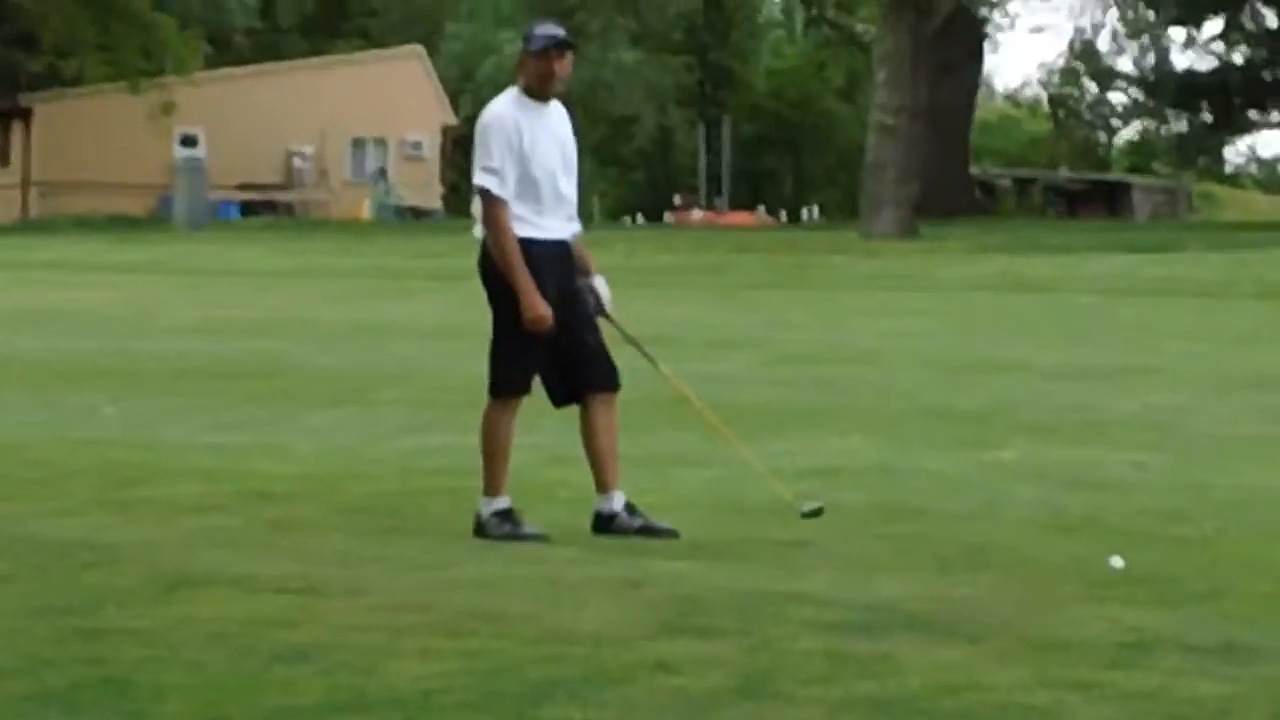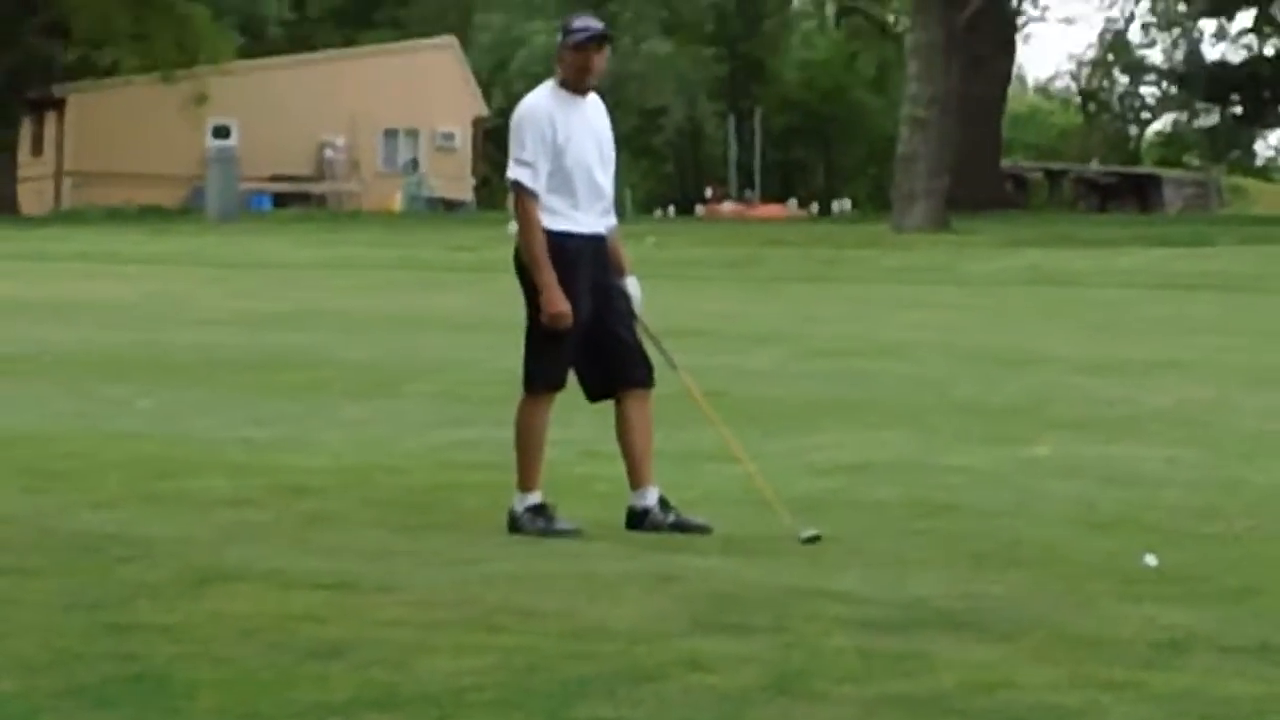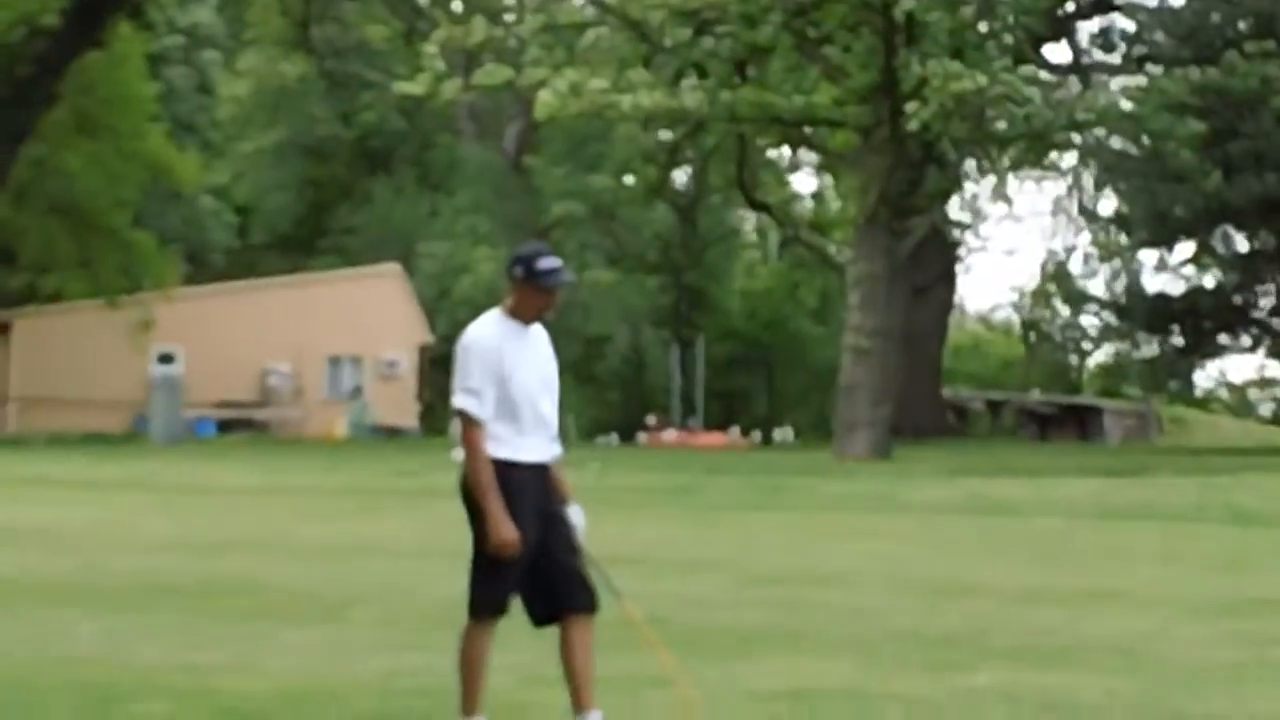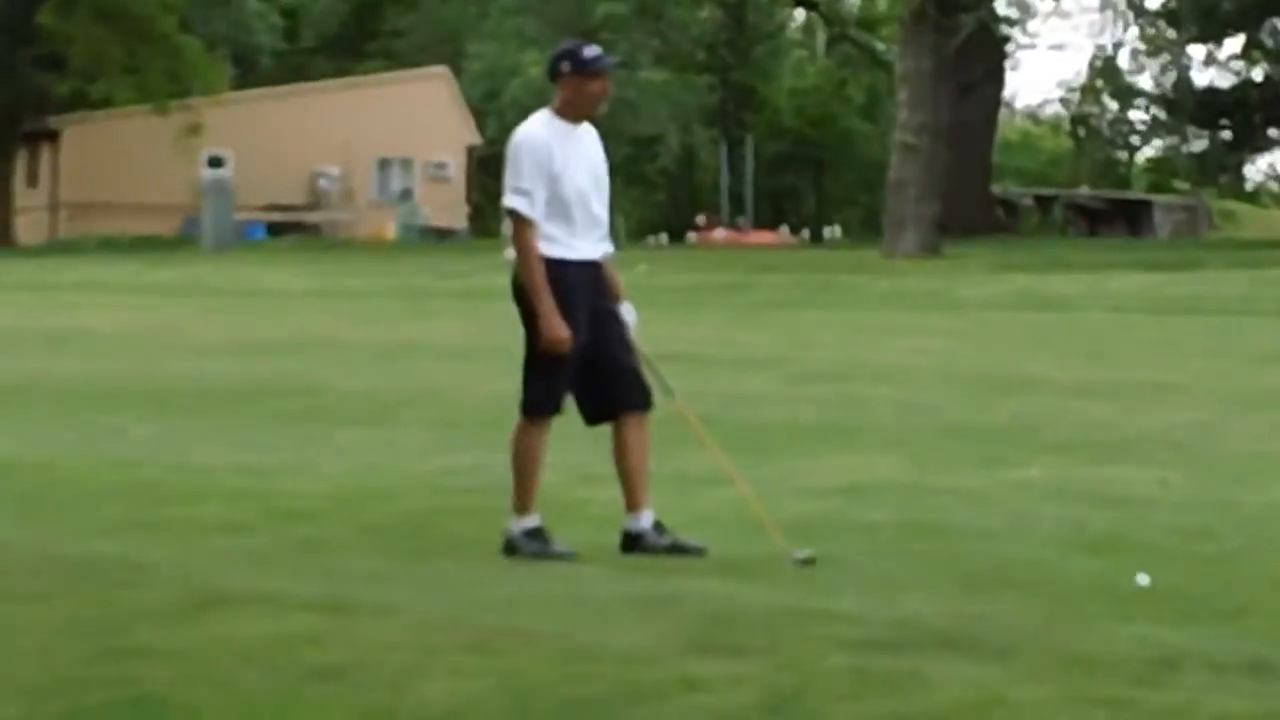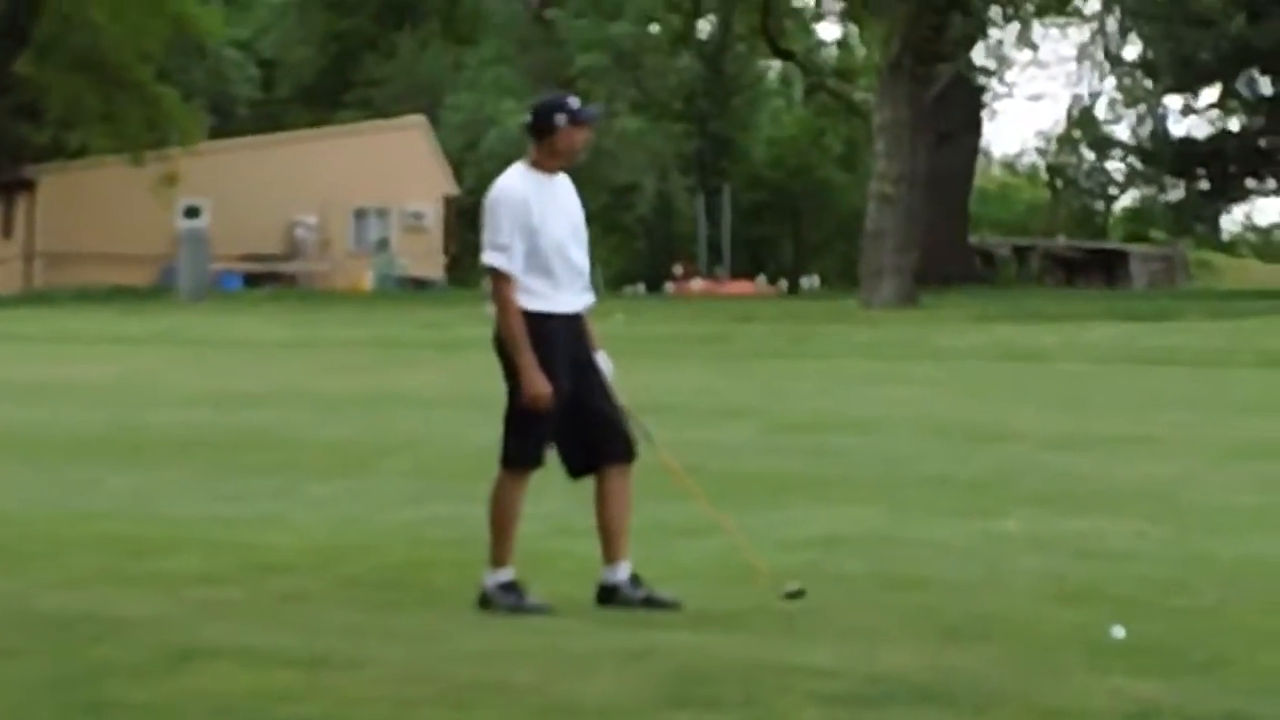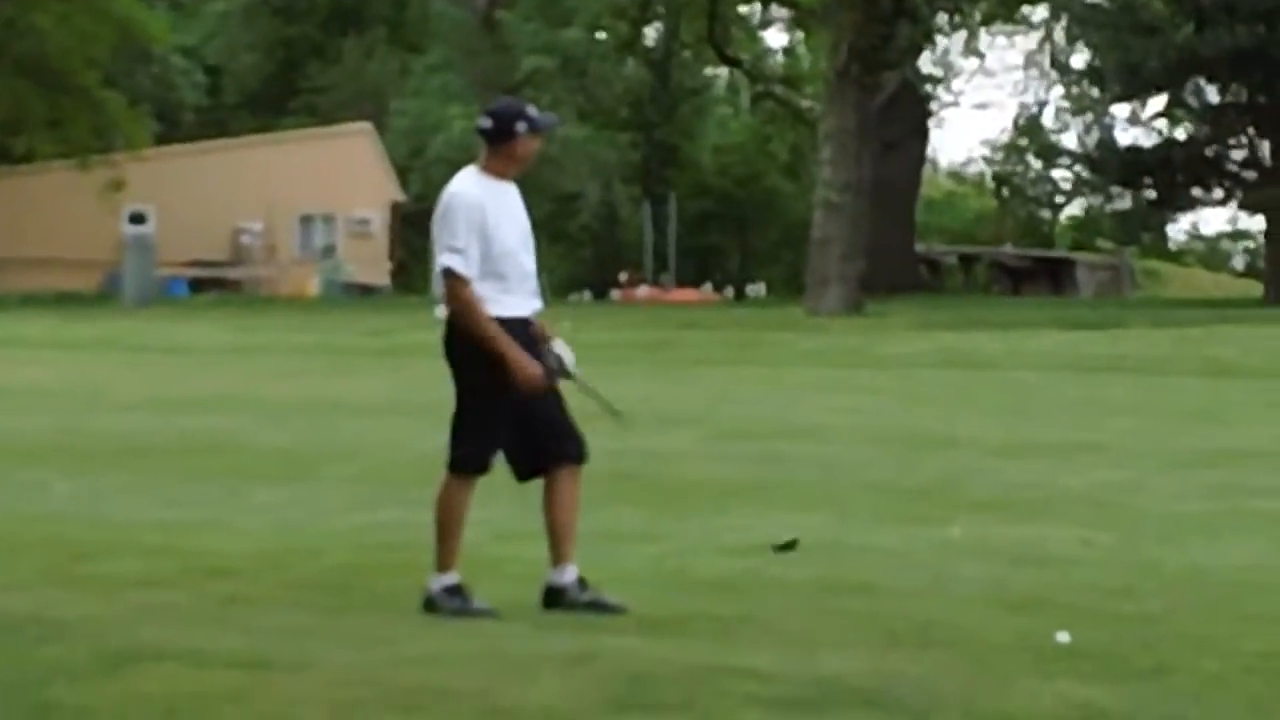
dt=0.7s
person 1, frame 1
left shoulder: (558, 114)
right shoulder: (502, 117)
right elbow: (495, 212)
left wrist: (589, 271)
right wrist: (526, 292)
left hip: (558, 259)
right hip: (518, 258)
left knee: (599, 382)
right knee: (508, 388)
left ankle: (611, 507)
right ankle: (493, 507)
person 1, frame 2
left shoulder: (596, 107)
right shoulder: (537, 110)
right elbow: (526, 204)
left wrist: (623, 269)
right wrist: (548, 286)
left hip: (595, 254)
right hip: (555, 250)
left knee: (634, 376)
right knee: (543, 383)
left ankle: (645, 502)
right ankle: (527, 503)
person 1, frame 3
left shoulder: (539, 336)
right shoulder: (482, 338)
right elbow: (472, 433)
left wrist: (565, 497)
right wrist: (495, 516)
left hip: (539, 480)
right hip: (500, 480)
left knee: (577, 602)
right knee: (487, 609)
person 1, frame 4
left shoulder: (588, 136)
right shoulder: (533, 138)
right elbow: (524, 232)
left wrist: (616, 294)
right wrist: (547, 313)
left hip: (590, 280)
right hip: (551, 277)
left knee: (631, 400)
right knee: (539, 407)
left ankle: (640, 525)
right ankle: (522, 526)
person 1, frame 5
left shoulder: (564, 185)
right shoulder: (512, 192)
right elbow: (503, 287)
left wrist: (594, 346)
right wrist: (527, 369)
left hip: (571, 333)
right hip: (534, 333)
left knee: (615, 451)
right knee: (520, 461)
left ankle: (617, 578)
right ankle: (498, 581)
person 1, frame 6
left shoulder: (508, 191)
right shoulder: (465, 197)
right elbow: (459, 291)
left wrist: (545, 339)
right wrist: (511, 356)
left hip: (518, 338)
right hip: (482, 339)
left knee: (565, 454)
right knee: (467, 464)
left ankle: (563, 582)
right ankle: (443, 584)
